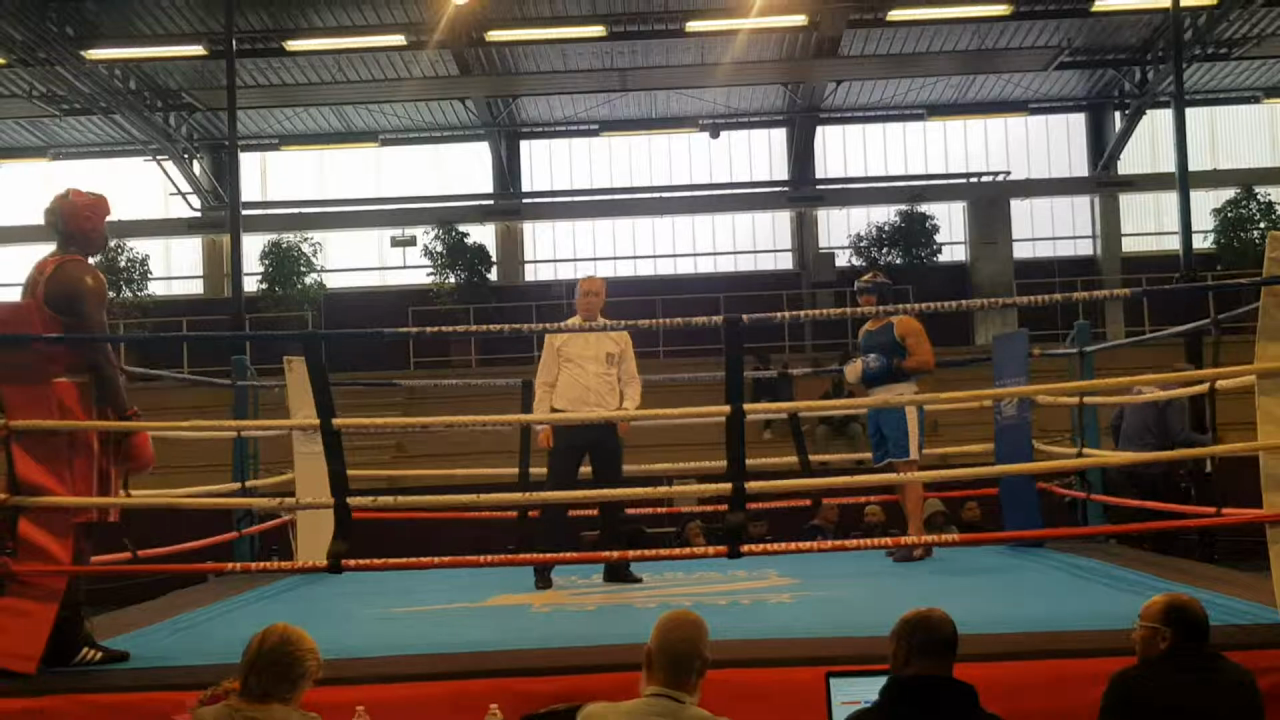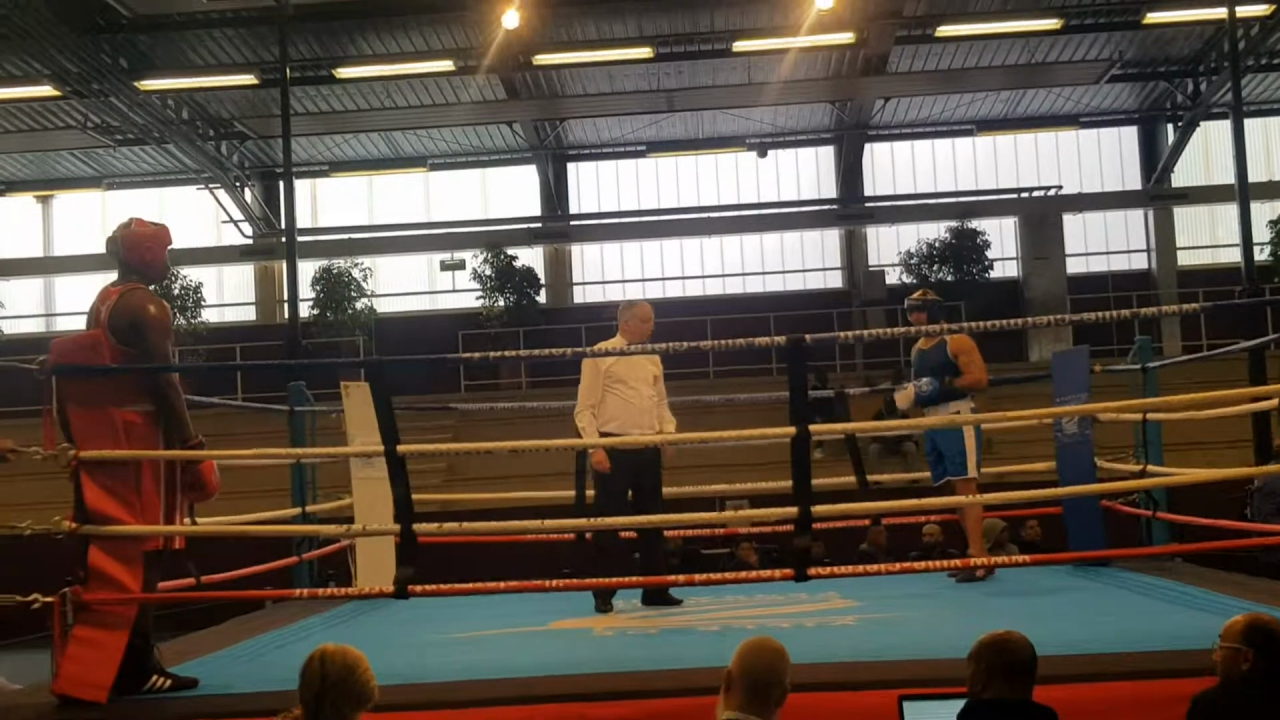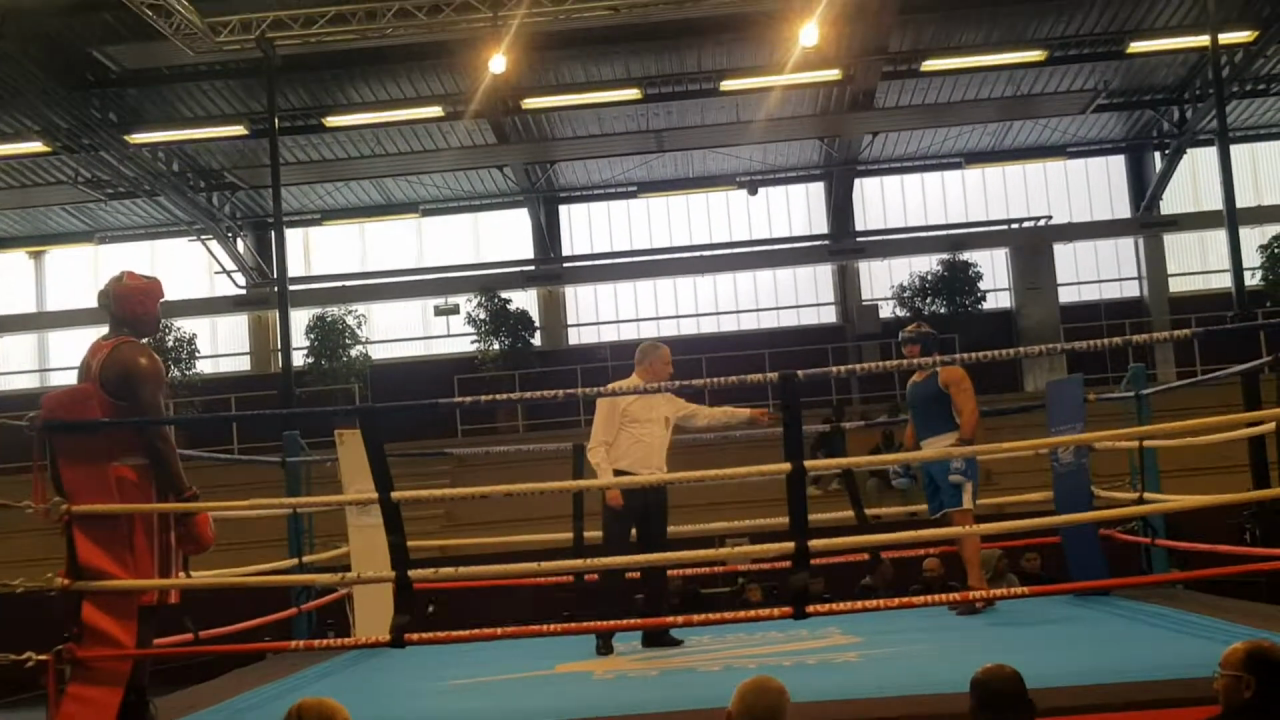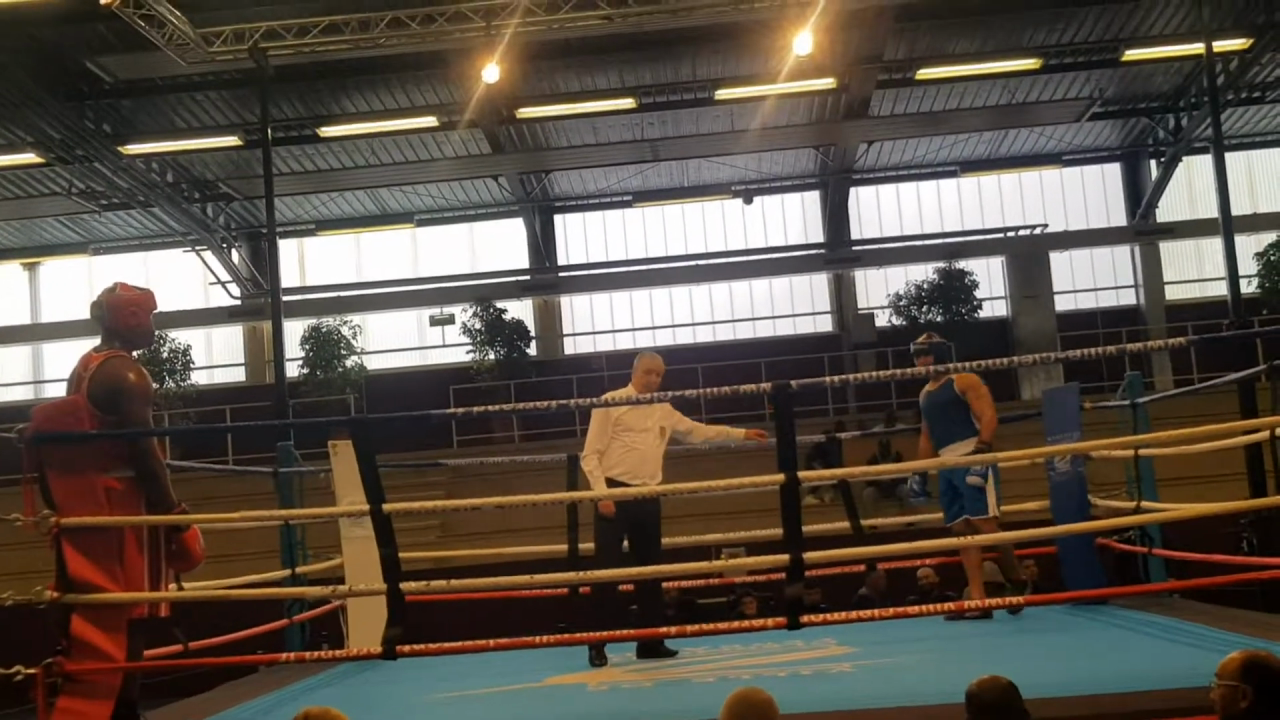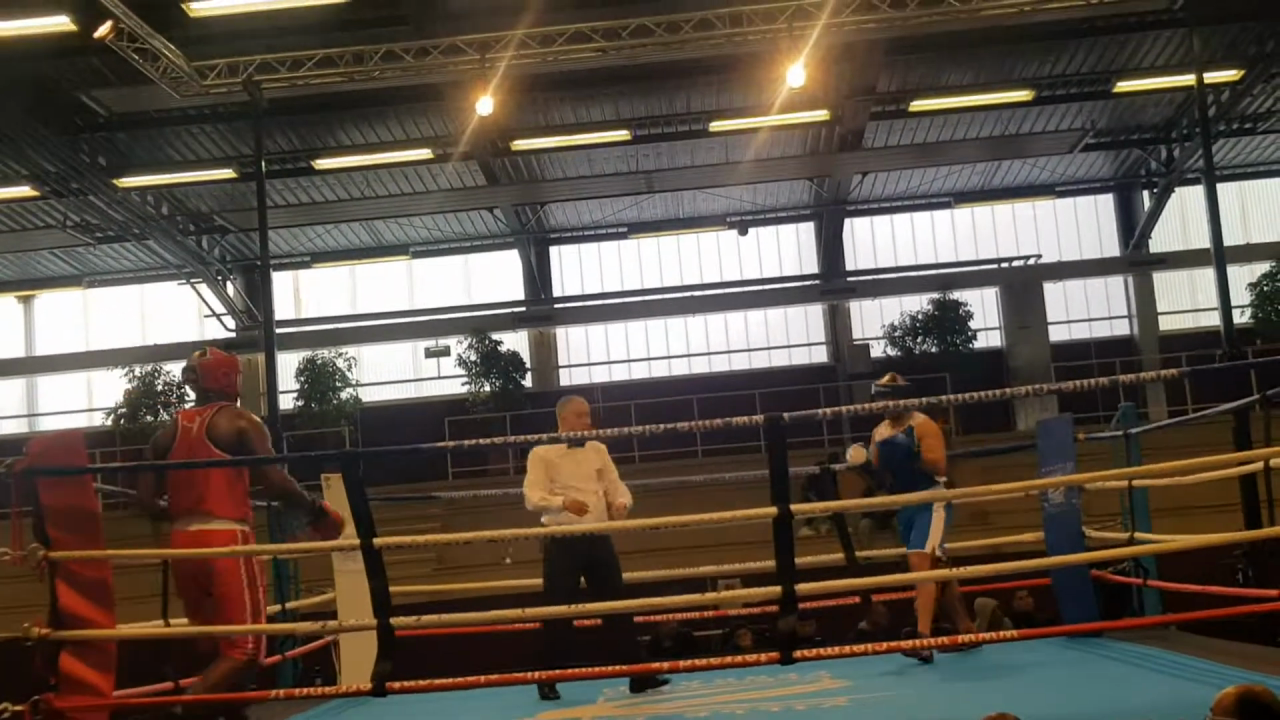
dt=1s
person 1, frame 1
right shoulder: (82, 278)
right elbow: (98, 357)
right wrist: (128, 422)
right hip: (72, 413)
left knee: (46, 524)
right knee: (67, 526)
left ankle: (61, 635)
right ankle: (60, 639)
person 1, frame 2
left shoulder: (102, 302)
right shoulder: (146, 307)
left elbow: (104, 375)
right elbow: (162, 383)
right wrist: (193, 448)
left hip: (105, 440)
right hip: (140, 438)
left knee: (114, 551)
right knee: (137, 552)
left ankle: (130, 663)
right ankle: (130, 667)
person 1, frame 3
left shoulder: (92, 357)
right shoulder: (137, 359)
right elbow: (156, 437)
right wrist: (188, 501)
left hip: (99, 495)
right hip: (133, 493)
left knee: (112, 608)
right knee: (132, 611)
person 1, frame 4
left shoulder: (84, 368)
right shoulder: (125, 373)
right elbow: (145, 455)
right wrist: (179, 523)
left hip: (89, 507)
right hip: (124, 504)
left knee: (103, 624)
right knee: (124, 624)
person 1, frame 5
left shoulder: (168, 430)
right shoulder: (240, 421)
left elbow: (145, 503)
right elbow: (275, 483)
right wrist: (319, 510)
left hip: (183, 543)
right hip: (226, 542)
left knee: (240, 645)
right knee: (243, 652)
person 2, frame 1
left shoulder: (619, 336)
right shoulder: (558, 334)
left elbow: (631, 380)
right elbow: (544, 384)
left wrist: (628, 410)
right wrist: (543, 424)
left hip: (606, 425)
right hip: (567, 424)
right knee: (556, 495)
left ankle: (616, 567)
right ankle: (544, 569)
person 2, frame 2
left shoulder: (652, 359)
right shoulder: (600, 355)
right elbow: (585, 408)
left wrist: (669, 431)
right wrist: (595, 447)
left hip: (648, 448)
right hip: (614, 447)
left knee: (651, 518)
right knee: (609, 520)
left ankle: (655, 589)
right ankle: (604, 594)
person 2, frame 3
left shoulder: (667, 400)
right shoulder: (615, 394)
left elbow: (704, 415)
right elbow: (597, 446)
left wrist: (747, 413)
right wrist: (609, 485)
left hip: (655, 487)
right hip: (623, 484)
right knee: (614, 559)
left ankle: (655, 630)
right ankle: (605, 635)
person 2, frame 4
left shoulder: (663, 410)
right shoulder: (610, 403)
left elbow: (699, 431)
right elbow: (590, 454)
left wrist: (742, 435)
right wrist: (600, 493)
left hip: (647, 497)
left knee: (650, 568)
right knee: (606, 569)
left ankle: (650, 641)
right ankle: (597, 645)
person 2, frame 5
left shoulder: (598, 450)
right shoulder: (542, 454)
left elbow: (615, 485)
right elbow: (533, 498)
left wrist: (622, 504)
right wrist: (563, 503)
left hip: (598, 540)
right hip: (563, 542)
left ankle: (639, 675)
right ankle: (548, 681)
person 3, frame 1
left shoulder: (905, 324)
right shoulder: (864, 331)
left elbow: (927, 361)
left wrist: (889, 364)
right wrist: (858, 372)
left hip: (900, 402)
right hip: (875, 405)
left knee: (907, 468)
right knee: (896, 470)
left ankle: (916, 538)
right ankle: (916, 536)
person 3, frame 2
left shoulder: (957, 341)
right shoulder: (917, 349)
left elbow: (979, 378)
left wrist: (941, 385)
right wrist: (909, 395)
right hip: (932, 424)
left knee: (965, 486)
right knee: (954, 489)
left ankle: (977, 558)
right ankle: (978, 555)
person 3, frame 3
left shoulder: (950, 373)
right shoulder: (912, 383)
left elbow: (970, 413)
left wrist: (960, 451)
left hip: (953, 452)
right hip: (928, 458)
left knee: (962, 518)
right knee: (952, 522)
left ankle: (976, 588)
right ankle: (979, 586)
person 3, frame 4
left shoulder: (964, 381)
right shoulder: (925, 394)
left elbow: (988, 417)
right elbow: (926, 436)
left wrist: (981, 453)
left hip: (973, 461)
right hip: (949, 466)
left knee: (986, 524)
right knee: (962, 531)
left ankle: (1018, 583)
right ankle: (978, 602)
person 3, frame 5
left shoulder: (924, 426)
right shoulder: (880, 431)
left elbow: (939, 465)
right elbow: (877, 469)
left wrist: (905, 448)
right wrist: (862, 461)
left hip: (931, 504)
right hip: (906, 508)
left knee: (919, 563)
right knee: (934, 571)
left ankle: (923, 640)
right ankle: (966, 631)
